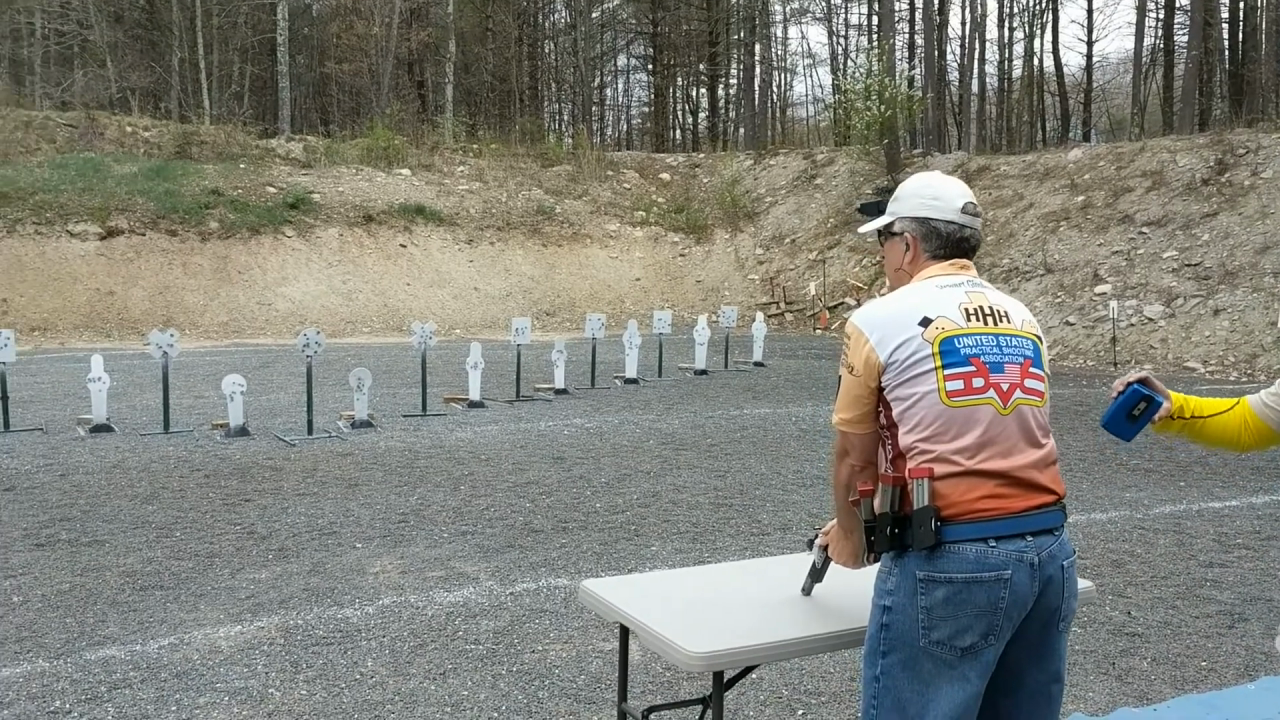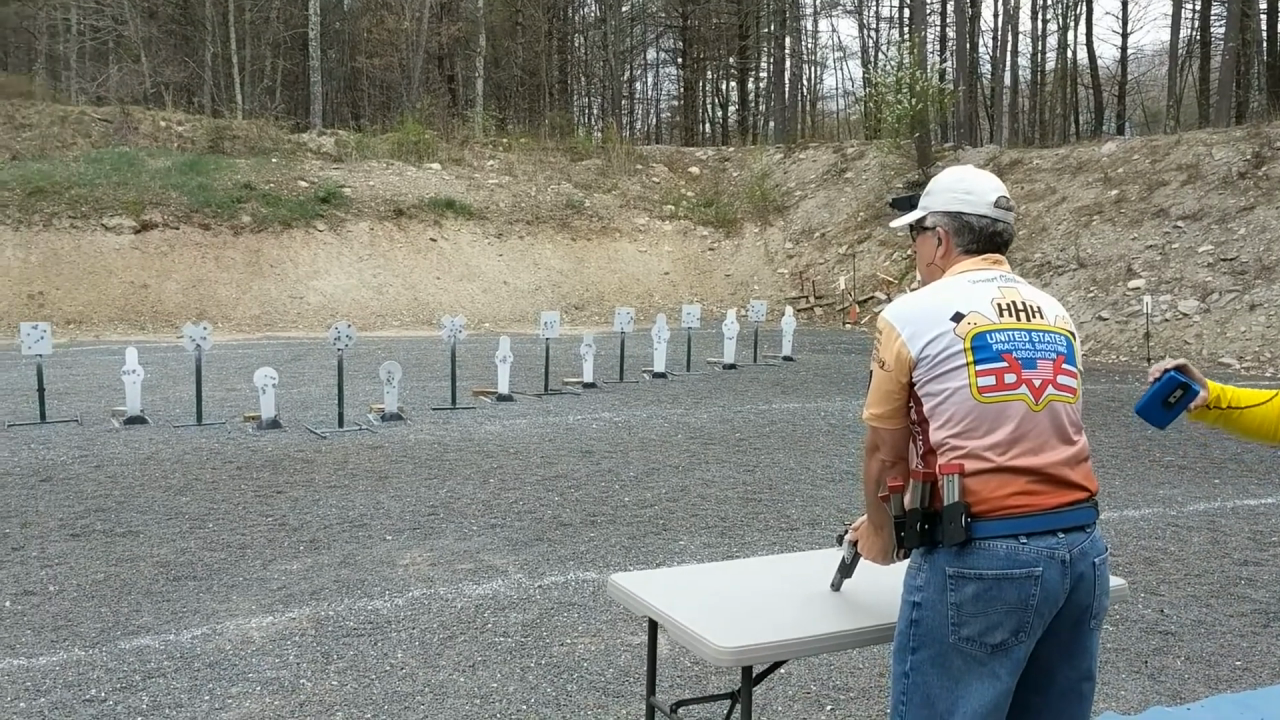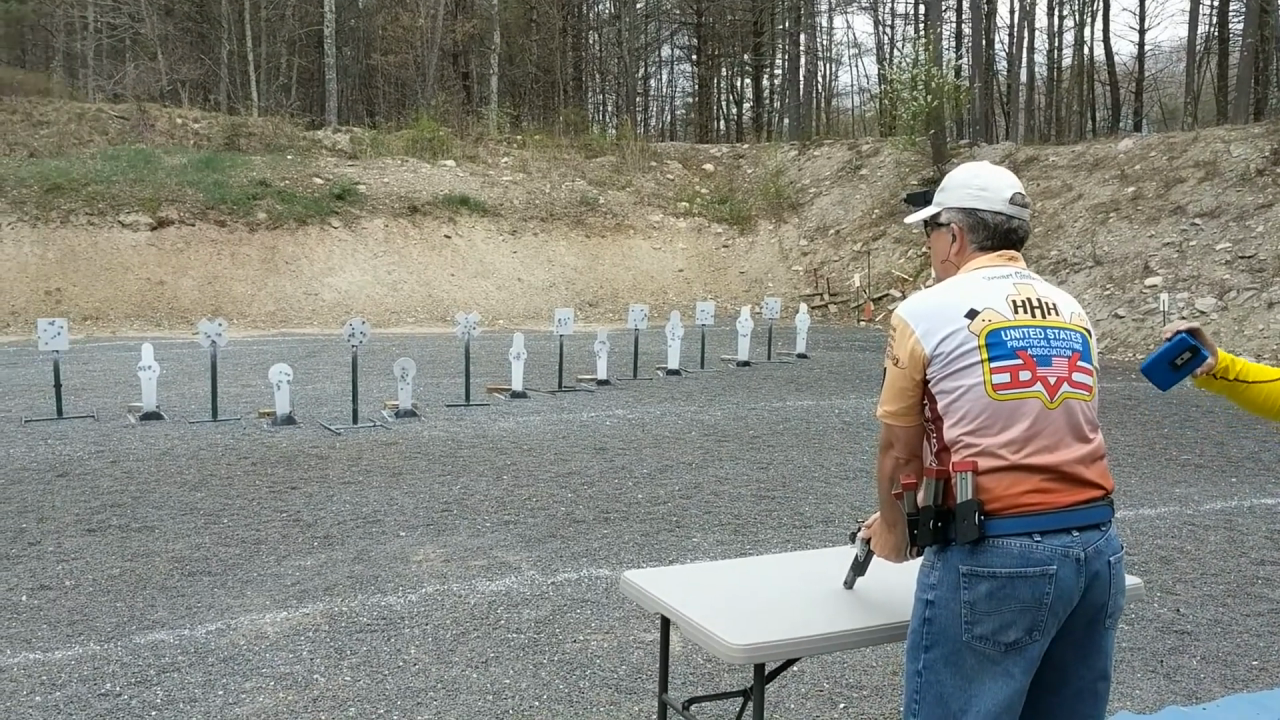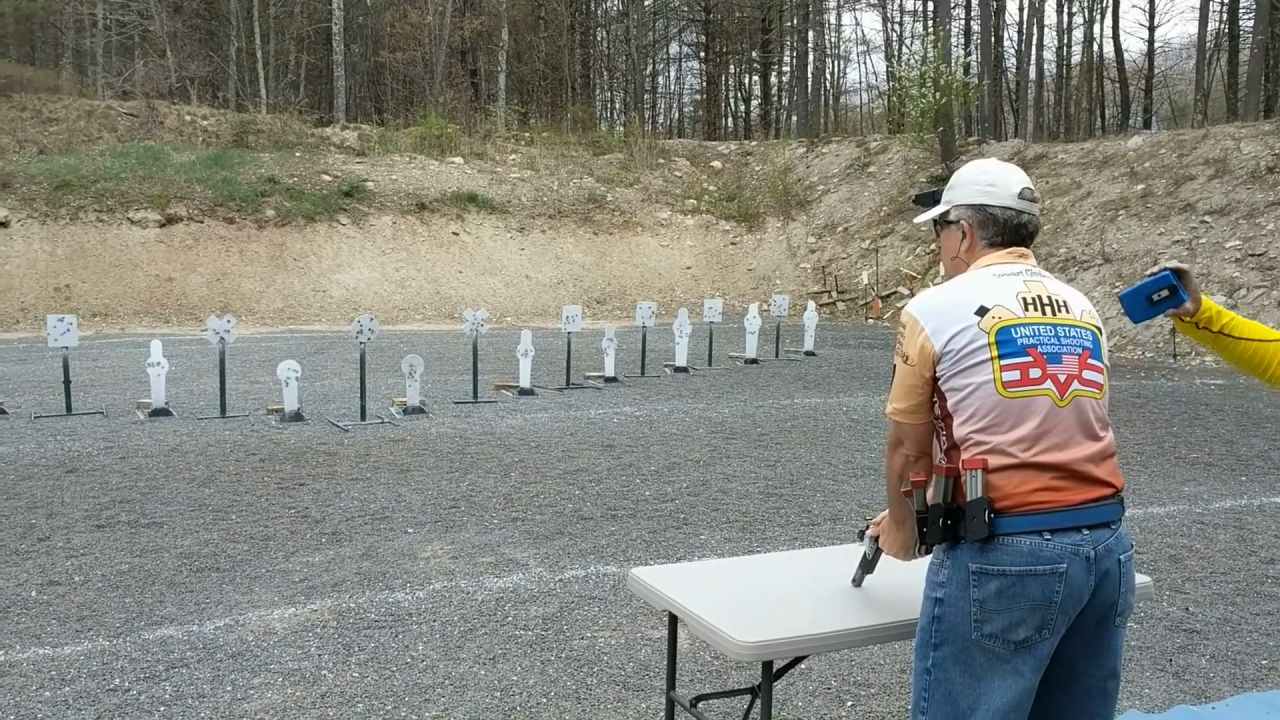
dt=0.4s
person 1, frame 1
left shoulder: (880, 320)
right shoulder: (1023, 318)
left elbow: (855, 458)
left wrist: (850, 536)
left hip: (949, 564)
right hip: (1048, 550)
person 1, frame 2
left shoulder: (912, 315)
right shoulder: (1056, 313)
left elbow: (885, 454)
left wrist: (880, 531)
left hip: (980, 559)
right hip: (1080, 547)
person 1, frame 3
left shoulder: (926, 312)
right shoulder: (1072, 311)
left elbow: (900, 451)
left wrist: (892, 529)
left hip: (994, 557)
right hip: (1095, 545)
person 1, frame 4
left shoulder: (936, 309)
right shoulder: (1083, 308)
left elbow: (908, 449)
left wrist: (902, 526)
left hip: (1003, 555)
right hip: (1105, 544)
